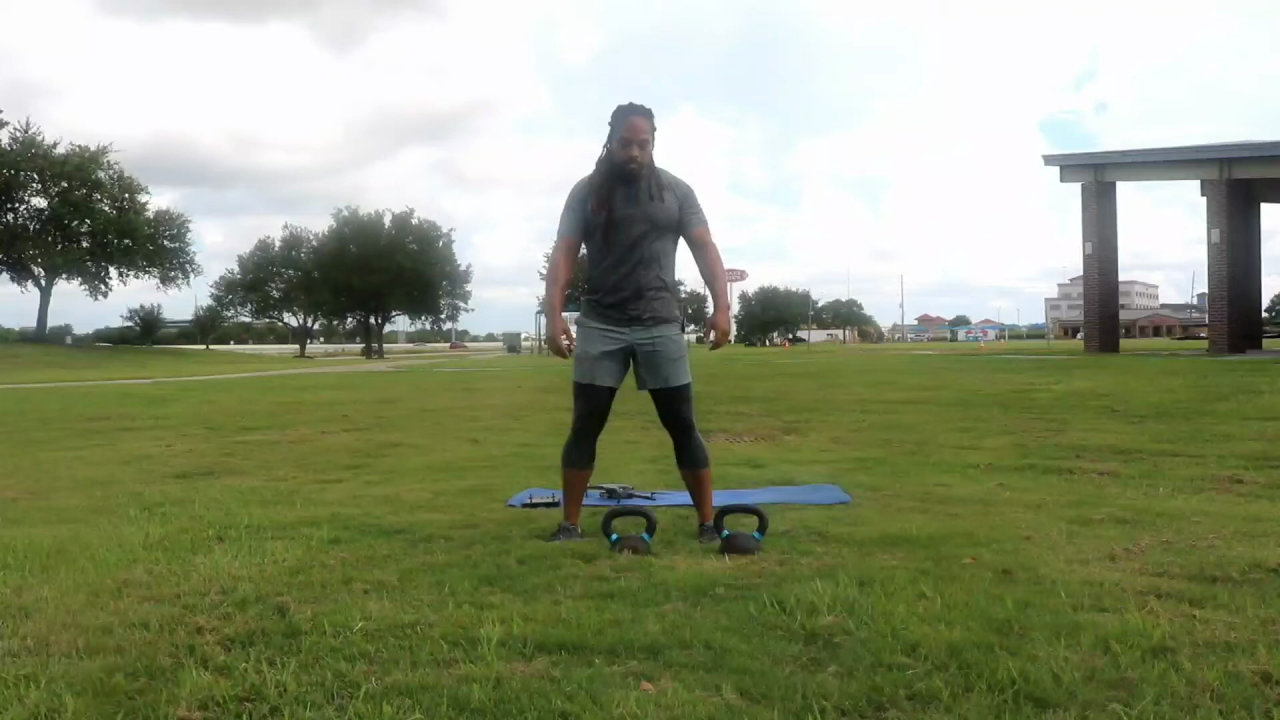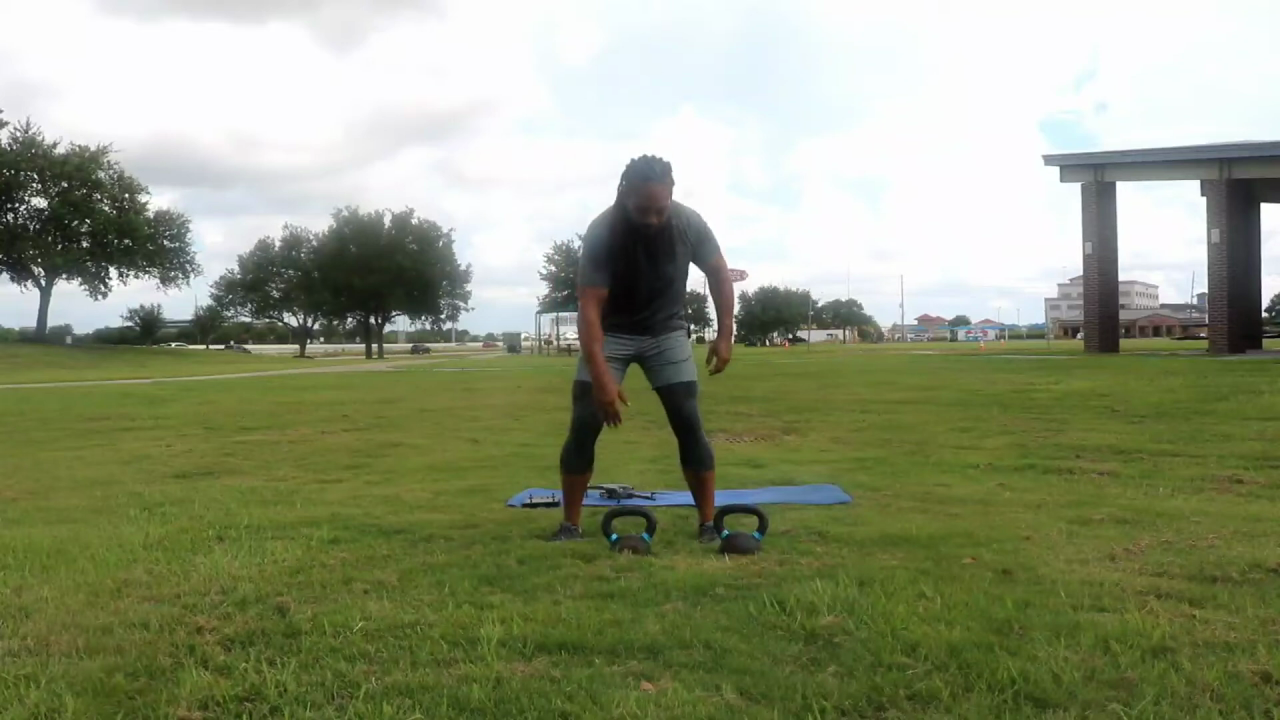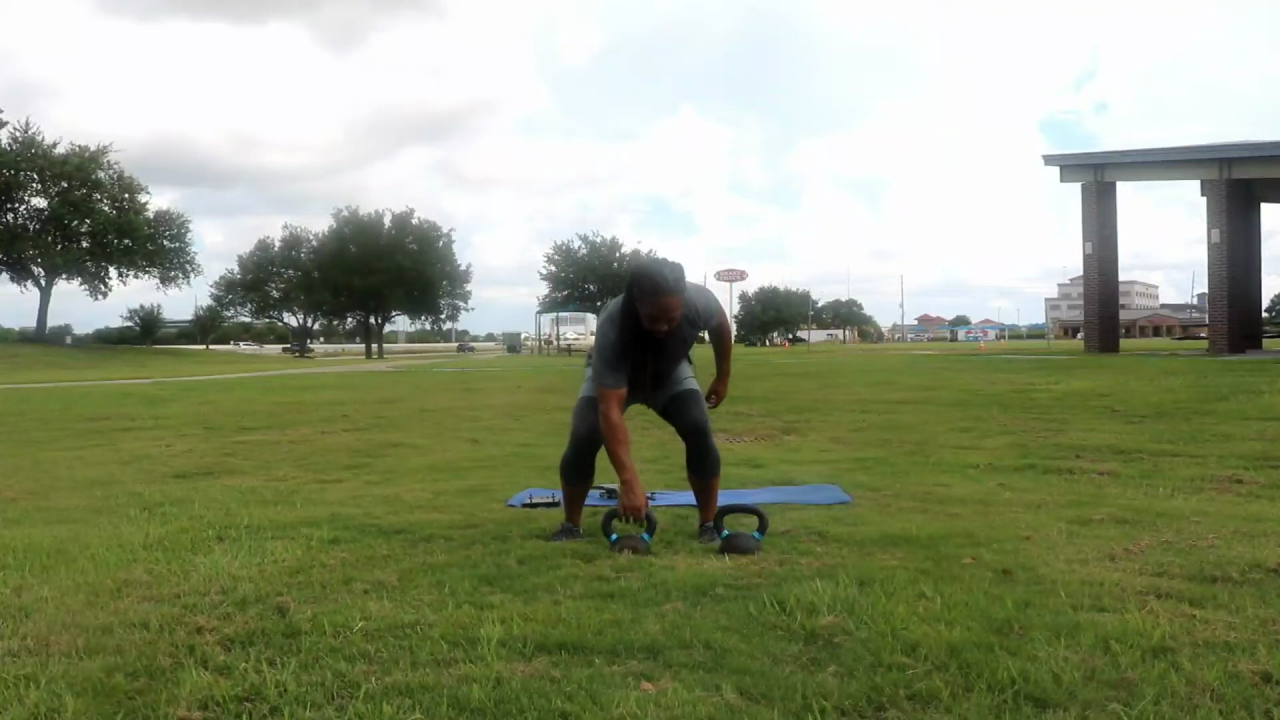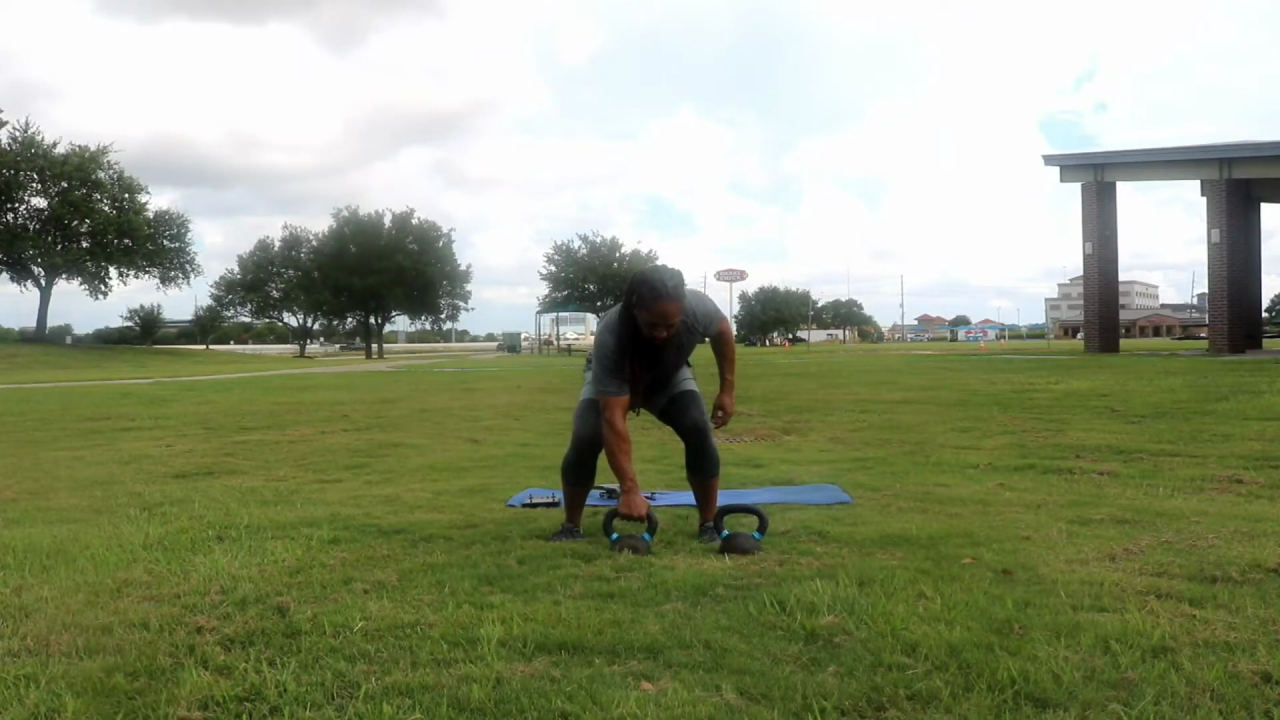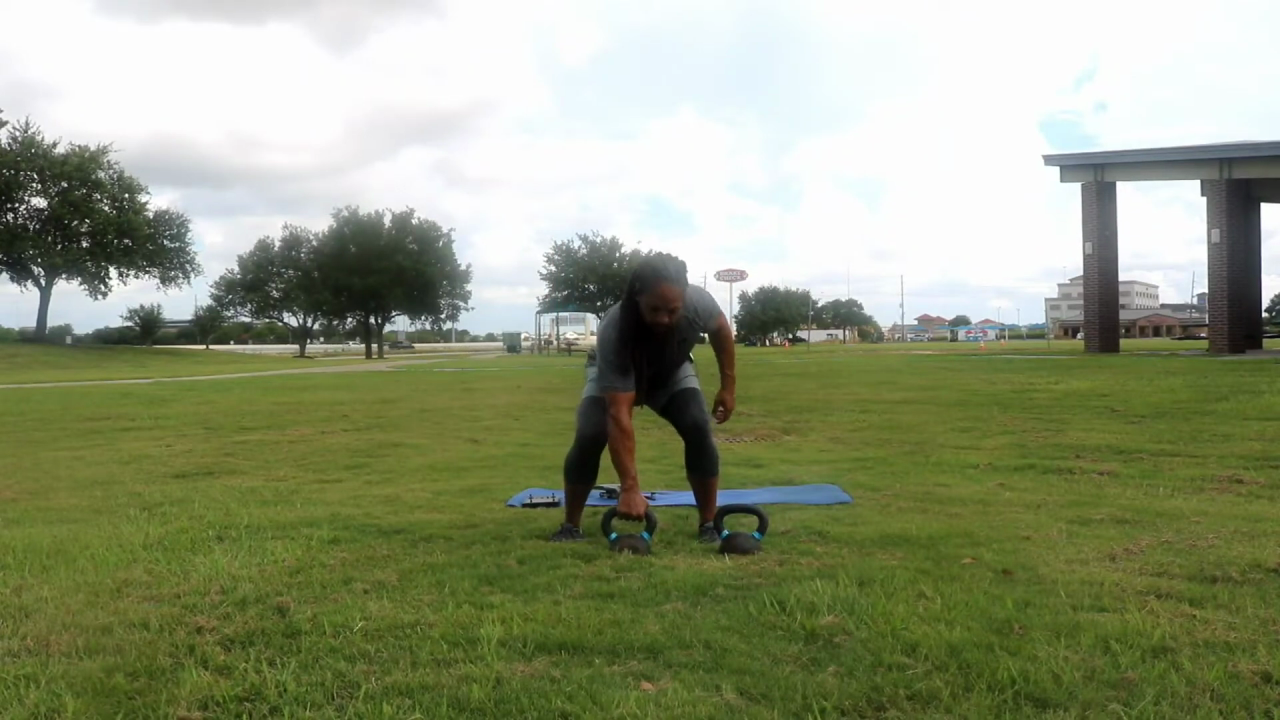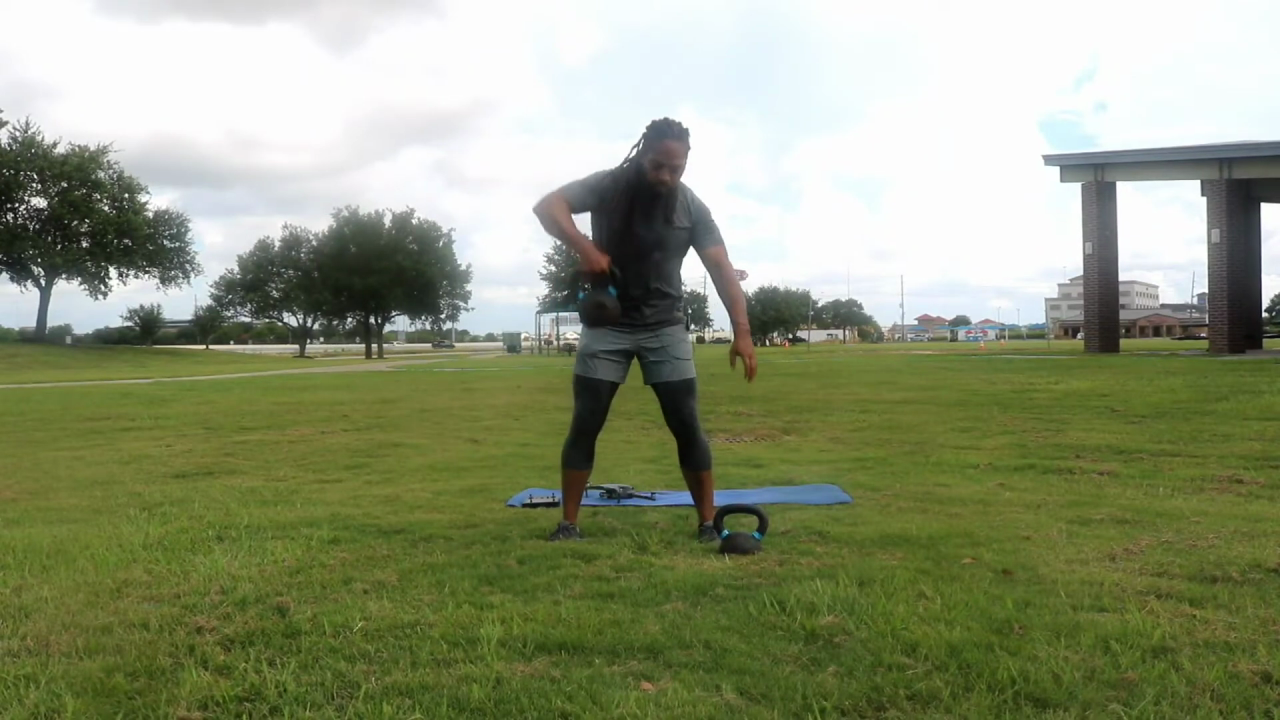
dt=0.5s
person 1, frame 1
left shoulder: (675, 190)
right shoulder: (586, 191)
left elbow: (704, 247)
right elbow: (563, 255)
left wrist: (721, 306)
right wrist: (554, 315)
left hip: (660, 324)
right hip: (600, 325)
left knee: (682, 425)
right knee: (586, 426)
left ankle: (708, 523)
right ankle: (569, 524)
person 1, frame 2
left shoulder: (690, 224)
right shoulder: (602, 232)
left elbow: (718, 274)
right elbow: (589, 307)
left wrist: (725, 335)
right wrist: (601, 378)
left hip: (666, 332)
right hip: (611, 333)
left knee: (689, 424)
right knee: (584, 424)
left ankle: (708, 524)
right ankle: (570, 525)
person 1, frame 3
left shoulder: (700, 301)
right shoulder: (612, 325)
left elbow: (721, 327)
right elbow: (610, 412)
left wrist: (722, 378)
right wrist: (629, 482)
left hip: (670, 373)
right hip: (613, 376)
left knee: (699, 429)
right knee: (583, 437)
left ankle: (708, 525)
right ankle: (570, 525)
person 1, frame 4
left shoulder: (698, 307)
right shoulder: (611, 334)
left elbow: (722, 332)
right elbow: (613, 420)
left wrist: (727, 390)
right wrist: (629, 490)
left hip: (670, 377)
right hip: (611, 380)
left knee: (698, 430)
right knee: (585, 439)
left ankle: (708, 525)
right ankle: (571, 526)
person 1, frame 5
left shoulder: (698, 301)
right shoulder: (616, 328)
left elbow: (721, 329)
right elbow: (619, 417)
left wrist: (728, 385)
right wrist: (630, 490)
left hip: (671, 374)
right hip: (614, 379)
left knee: (698, 429)
right knee: (589, 437)
left ankle: (708, 525)
right ankle: (570, 526)
person 1, frame 6
left shoulder: (692, 207)
right shoulder: (610, 186)
left elbow: (721, 269)
right elbow: (546, 206)
left wrist: (742, 332)
right wrist: (584, 248)
left hip: (665, 328)
right hip: (607, 325)
left knee: (686, 424)
right knee: (585, 424)
left ankle: (708, 523)
right ankle: (568, 524)
